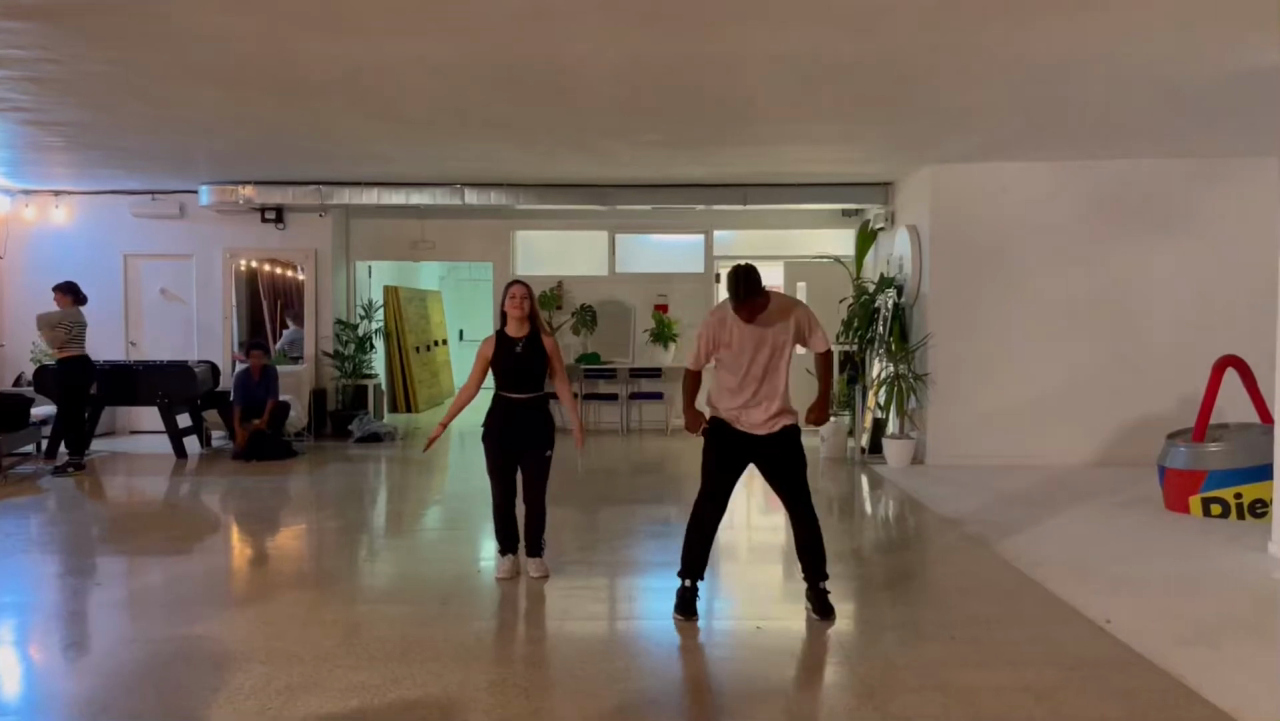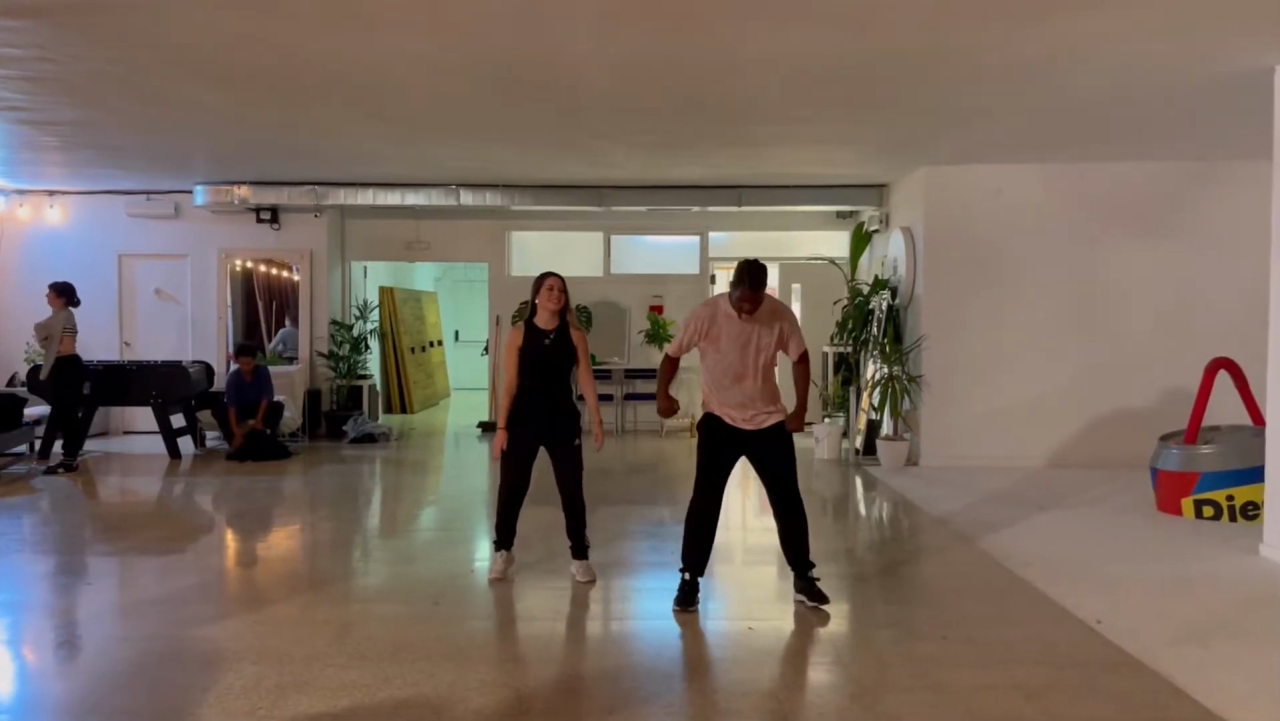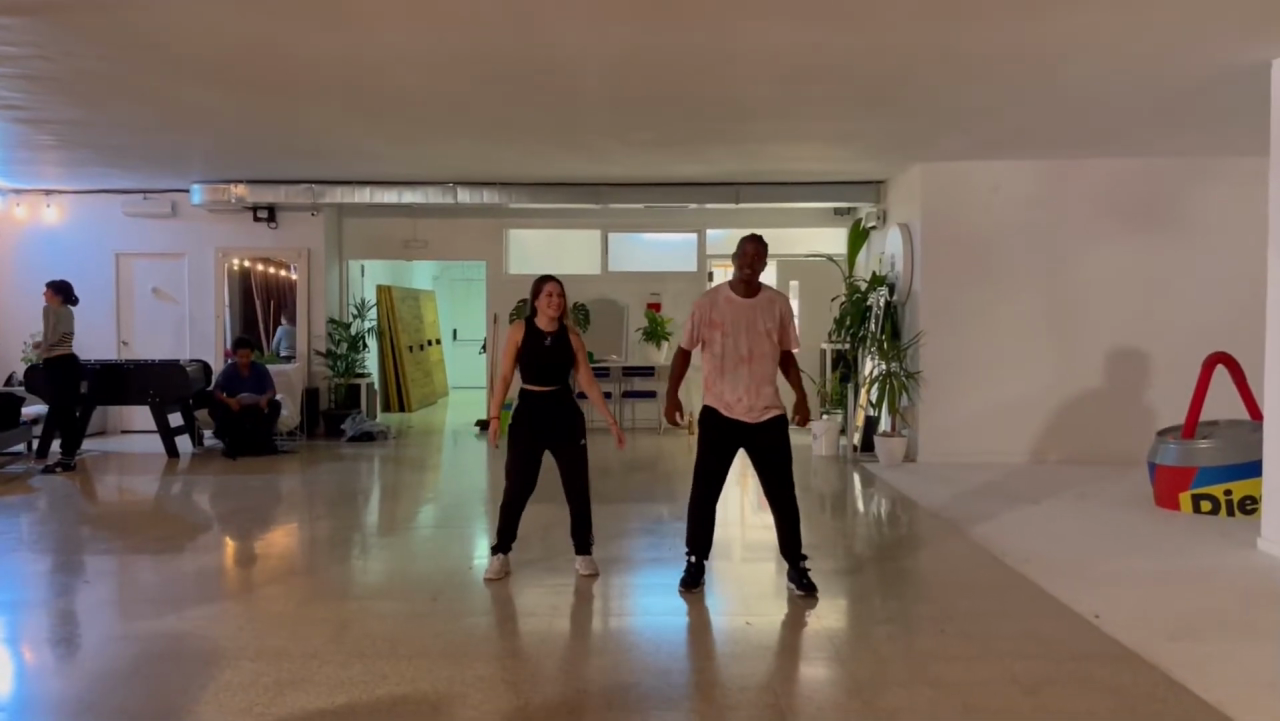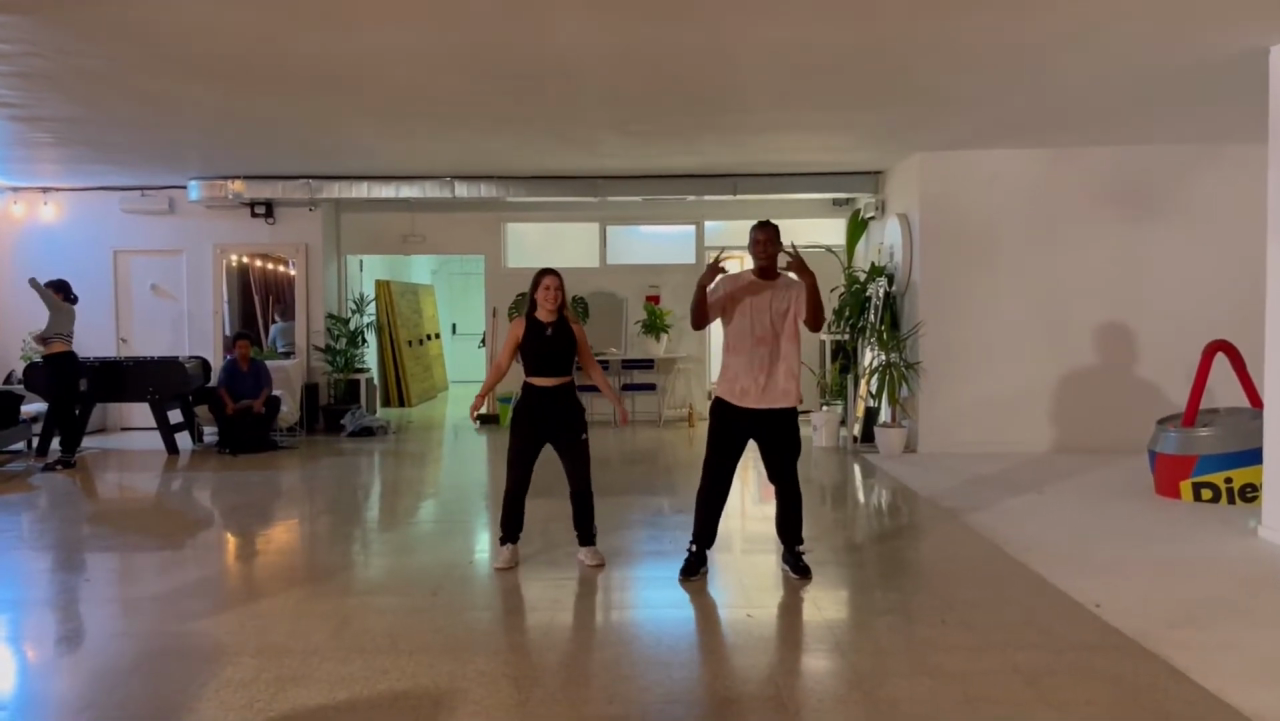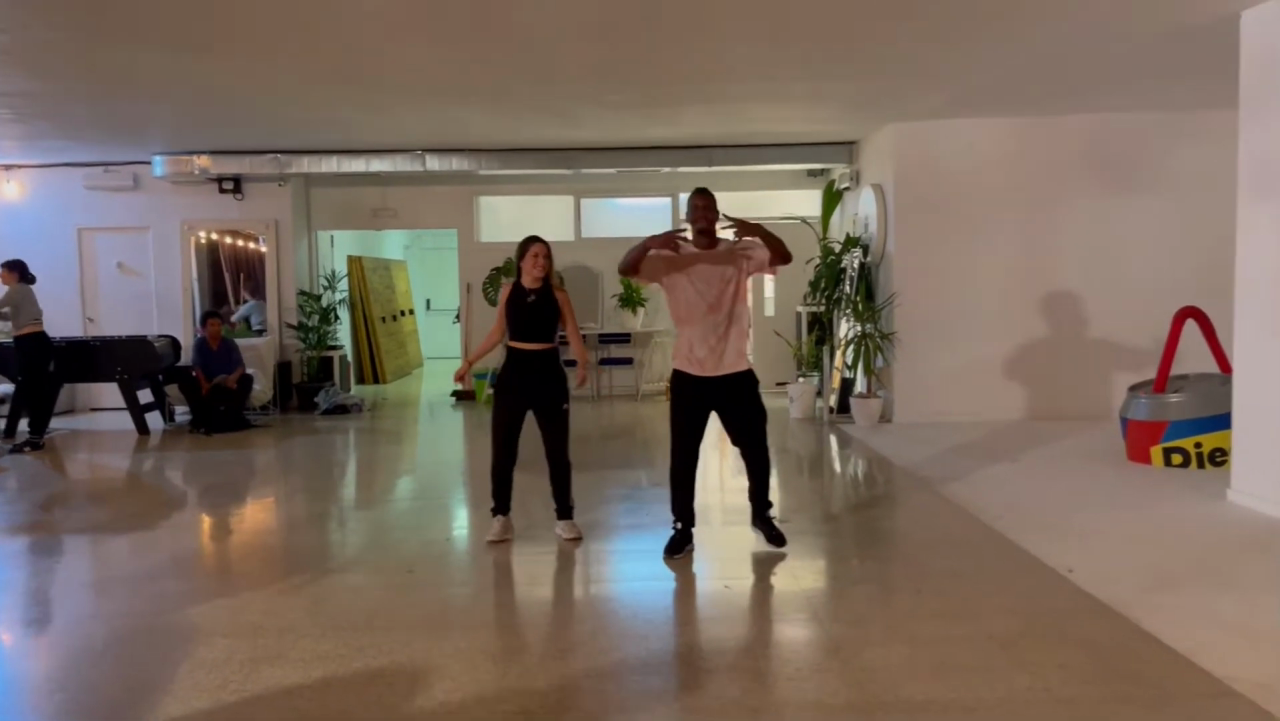
dt=0.7s
person 1, frame 1
left shoulder: (793, 312)
right shoulder: (716, 320)
left elbow: (823, 351)
right elbow: (695, 367)
left wrist: (822, 398)
right wrist: (689, 407)
left hip: (778, 426)
right hip: (726, 425)
left knee: (800, 506)
right knee: (708, 505)
left ankle: (817, 586)
right ankle: (688, 584)
person 1, frame 2
left shoulder: (780, 315)
right shoulder: (706, 314)
left elbow: (799, 358)
right elbow: (672, 355)
left wrist: (800, 408)
right wrist: (662, 393)
left hip: (769, 422)
right hip: (719, 421)
left knee: (788, 500)
right knee: (704, 501)
left ankle: (803, 576)
right ankle: (689, 578)
person 1, frame 3
left shoulder: (779, 304)
right shoulder: (708, 302)
left elbow: (786, 356)
right elbow: (685, 350)
left wrist: (800, 397)
right wrist: (672, 394)
left hip: (768, 415)
right hip: (719, 413)
left knee: (782, 493)
right knee: (704, 490)
left ankle: (796, 568)
right ankle: (695, 562)
person 1, frame 4
left shoulder: (797, 288)
right shoulder: (730, 284)
left elbow: (816, 325)
right elbow: (697, 322)
left wrist: (808, 279)
right wrist: (702, 284)
left hip: (780, 403)
right hip: (731, 401)
left knee: (786, 482)
right knee: (714, 479)
left ankle: (792, 550)
right ankle: (698, 551)
person 1, frame 5
left shoulder: (740, 251)
right shoulder: (670, 257)
left elbow: (783, 258)
right elbow: (626, 269)
left wrist: (758, 232)
right wrist: (649, 244)
left hip: (735, 371)
right hip: (689, 373)
left knee: (755, 446)
right knee: (683, 456)
left ankle: (762, 515)
right ankle: (683, 528)
person 2, frame 1
left shoulder: (546, 341)
right shoulder: (491, 343)
left elbow: (561, 383)
right elbow: (471, 386)
left wrist: (576, 421)
right wrist: (444, 424)
left hip: (537, 423)
right hip: (501, 423)
left knee: (535, 496)
right knee: (503, 495)
left ankle: (535, 554)
right ankle: (507, 553)
person 2, frame 2
left shoulder: (574, 335)
right shoulder: (519, 333)
left elbow: (585, 379)
right elbow: (510, 383)
left wrist: (596, 420)
right wrist: (501, 426)
left hip: (563, 415)
right hip: (524, 414)
left knee: (572, 488)
right knee: (511, 486)
left ankle: (579, 557)
right ankle: (503, 551)
person 2, frame 3
left shoulder: (571, 337)
right shoulder: (519, 331)
left elbow: (587, 381)
right elbow: (505, 375)
left wrist: (611, 420)
right wrist: (494, 415)
left hip: (565, 414)
right hip: (528, 414)
left knee: (578, 489)
right knee: (517, 489)
left ankle: (583, 553)
right ankle: (499, 555)
person 2, frame 4
left shoulder: (573, 327)
right shoulder: (520, 326)
left elbow: (591, 366)
right elbow: (501, 364)
left wrist: (615, 398)
right wrist: (482, 394)
left hip: (567, 407)
right hip: (531, 406)
left knee: (581, 481)
right knee: (516, 480)
left ankle: (587, 544)
right ankle: (508, 545)
person 2, frame 5
left shoulder: (557, 294)
right shoulder: (508, 292)
left elbow: (574, 336)
right elbow: (498, 332)
left wrist: (582, 365)
right wrist: (469, 362)
left hip: (548, 373)
right hip: (513, 373)
left knee: (558, 450)
right knee: (503, 450)
left ankle: (564, 518)
right ankle: (501, 517)
person 3, frame 1
left shoulder: (67, 316)
right shoulder: (75, 315)
left elbow: (55, 342)
left wrist: (45, 329)
right wrist: (49, 330)
left hip: (72, 367)
right hip: (77, 366)
left knee: (68, 413)
right knee: (74, 413)
left ankle: (76, 459)
right ankle: (76, 458)
person 3, frame 2
left shoulder: (65, 317)
right shoulder: (57, 316)
left elbow: (66, 348)
left wrist: (46, 342)
right wrist: (44, 339)
left hip: (67, 368)
right hip: (61, 368)
left knee: (66, 414)
right knee: (62, 413)
left ankle: (70, 460)
right ankle: (69, 458)
person 3, frame 3
left shoulder: (63, 312)
right shoulder: (56, 313)
left elbow: (53, 333)
left wrist: (42, 344)
right wrist: (41, 344)
left hip: (64, 366)
right hip: (58, 366)
left knee: (64, 412)
right knee: (61, 412)
left ankle: (67, 460)
right ankle: (67, 457)
person 3, frame 4
left shoulder: (65, 309)
right shoulder: (57, 313)
left elbow: (46, 297)
right elbow: (49, 338)
left wrist: (34, 284)
right wrist: (39, 338)
left hip: (62, 362)
right hip: (57, 363)
left knee: (62, 410)
right knee: (62, 410)
left ankle: (67, 457)
right ankle: (68, 455)
person 3, frame 5
left shoulder: (17, 291)
right shoulder: (21, 291)
left hip: (32, 343)
right hip: (33, 343)
left knee: (31, 391)
right knee: (32, 391)
left ankle: (36, 438)
right ankle: (36, 436)
